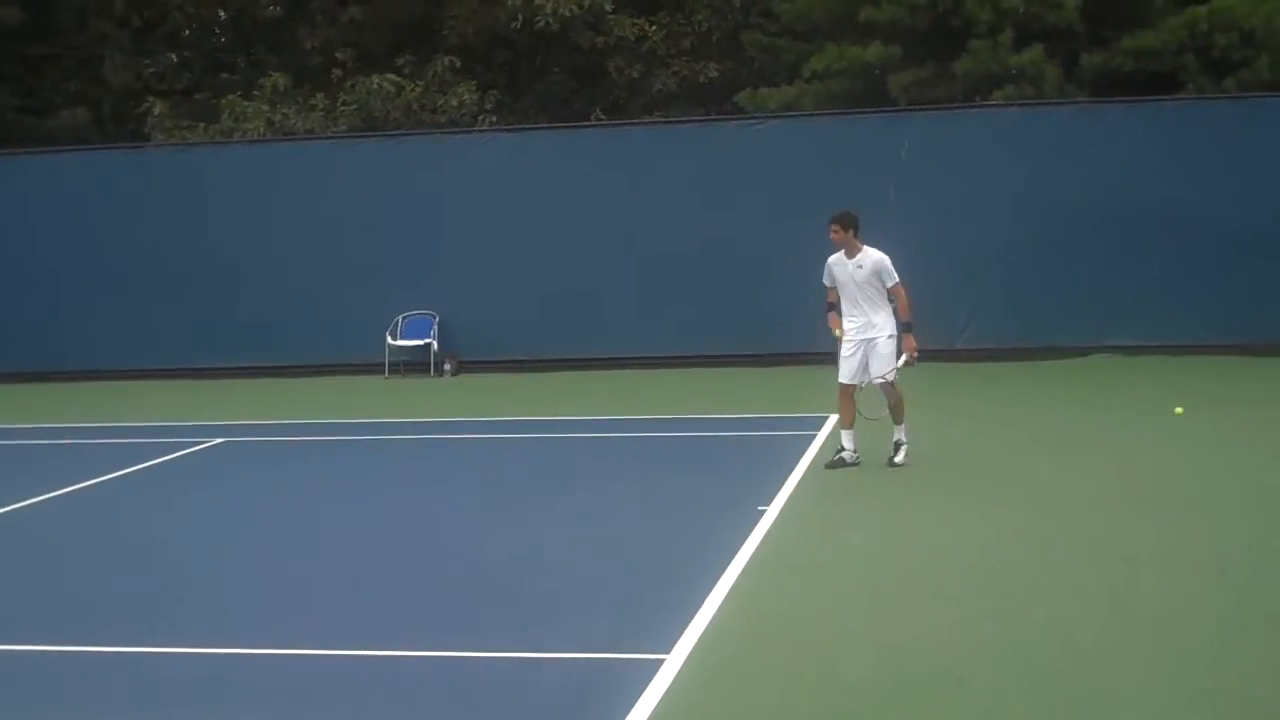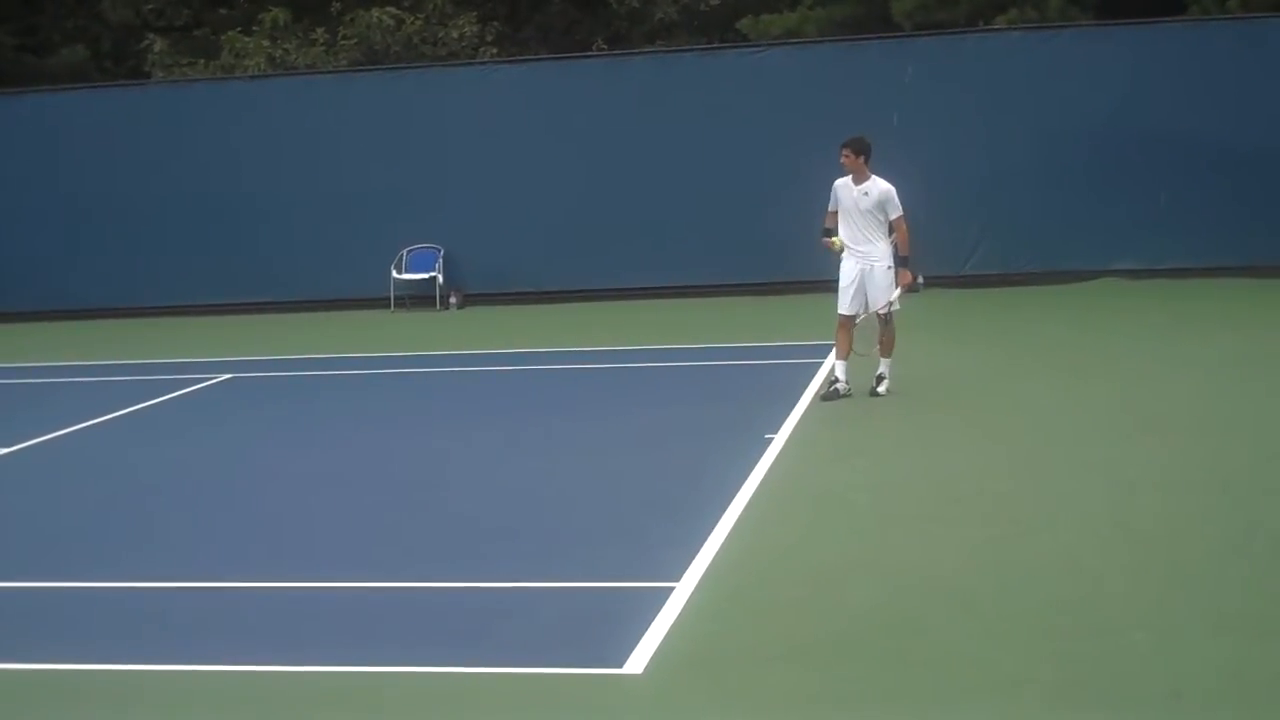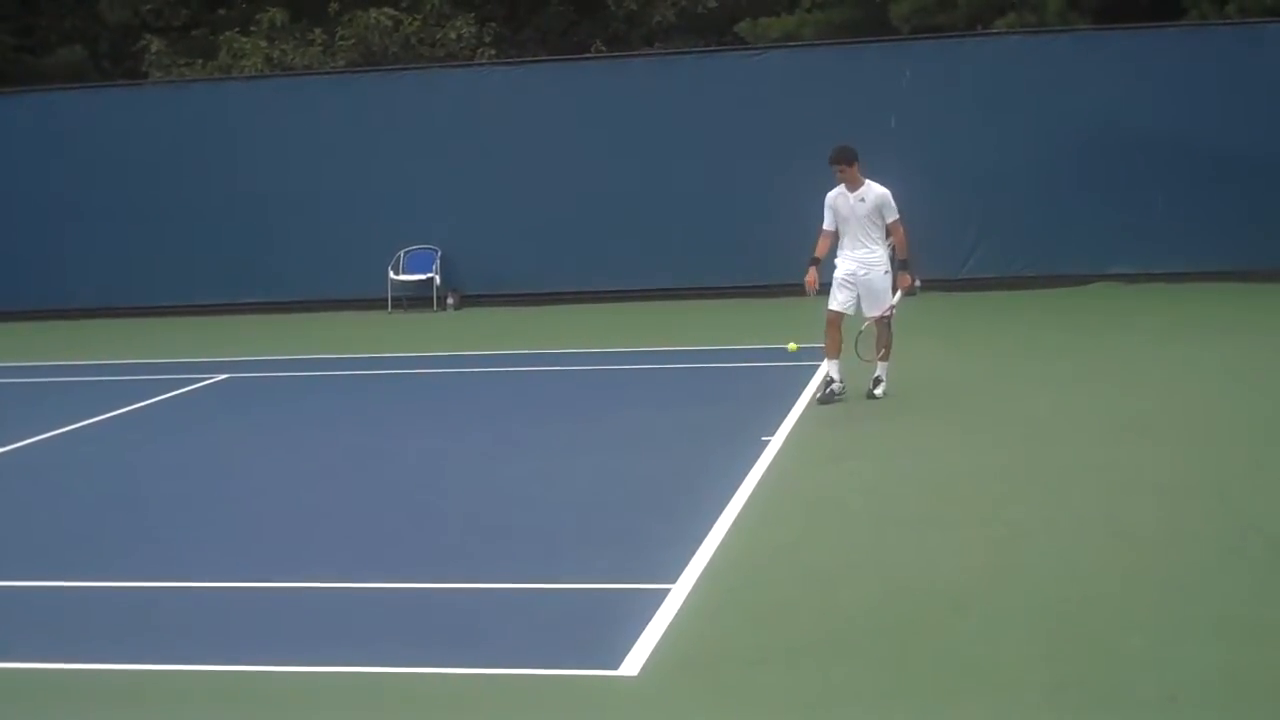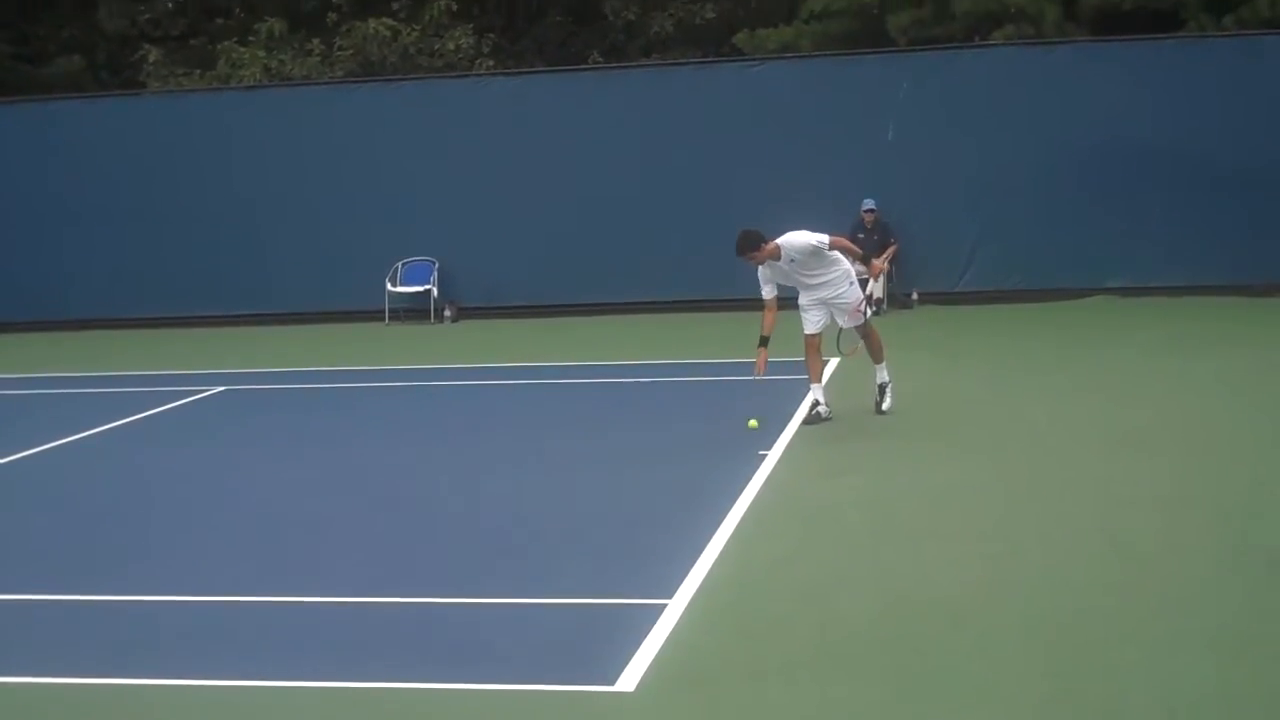
dt=1s
person 1, frame 1
left shoulder: (878, 259)
right shoulder: (832, 263)
left elbow: (899, 295)
left wrist: (907, 333)
right wrist: (832, 312)
left hip: (881, 333)
right hip: (851, 335)
left knee: (889, 387)
right knee: (845, 389)
left ankle: (900, 440)
right ankle: (849, 449)
person 1, frame 2
left shoulder: (884, 190)
right shoulder: (839, 186)
left elbow: (900, 228)
left wrist: (904, 266)
right wrist: (828, 234)
left hip: (880, 263)
right hip: (851, 263)
left knee: (885, 318)
right knee: (844, 320)
left ankle: (883, 374)
right ankle: (840, 380)
person 1, frame 3
left shoulder: (879, 194)
right shoulder: (832, 198)
left elbow: (897, 232)
right elbow: (827, 235)
left wrist: (903, 269)
right wrist: (814, 266)
left hip: (876, 267)
right hip: (846, 266)
left knee: (882, 322)
right knee: (832, 319)
left ankle: (880, 377)
right ankle: (834, 380)
person 1, frame 4
left shoulder: (797, 242)
right shoulder: (765, 272)
left elbow: (839, 242)
right elbow: (770, 309)
right wrist: (763, 347)
left hip: (840, 281)
right hip: (811, 294)
left knee: (865, 330)
right knee: (811, 343)
left ankle: (883, 381)
right ankle: (820, 404)
